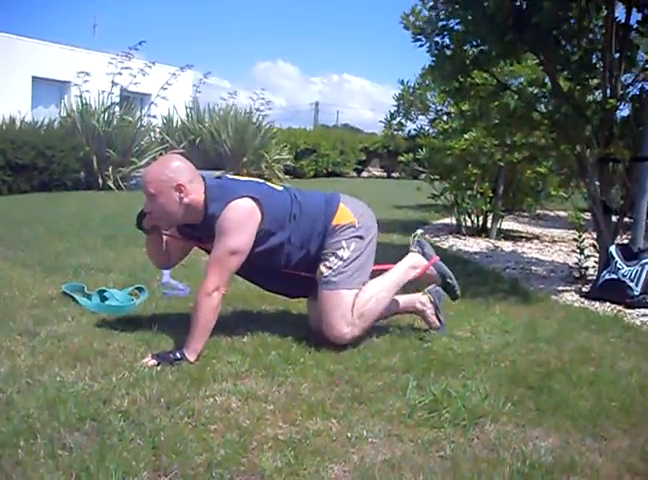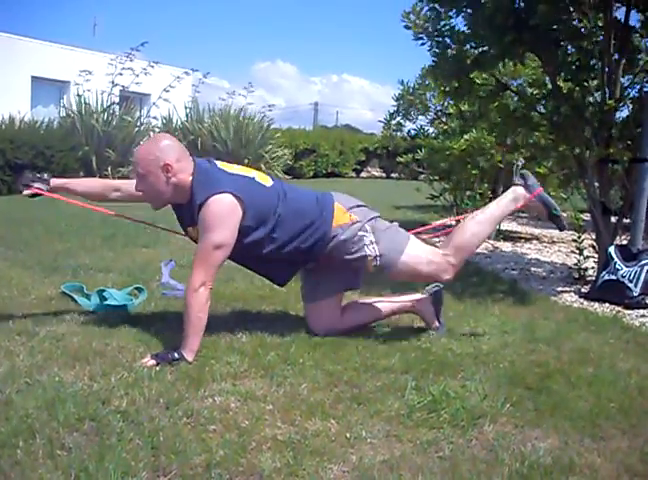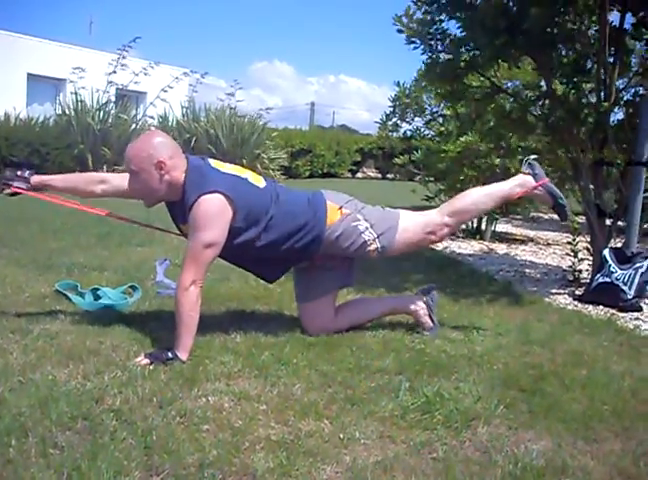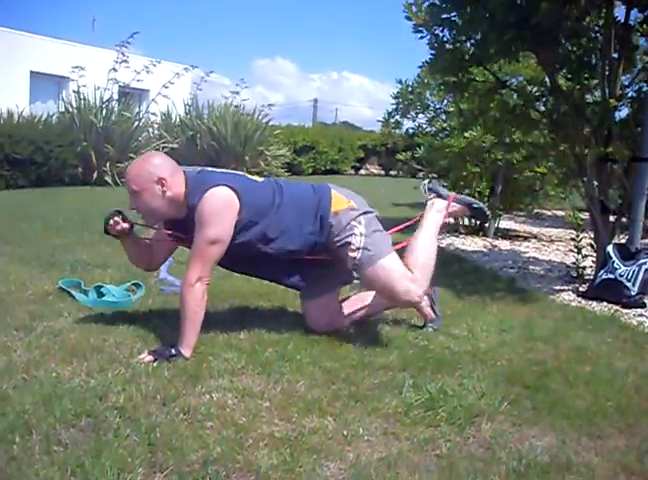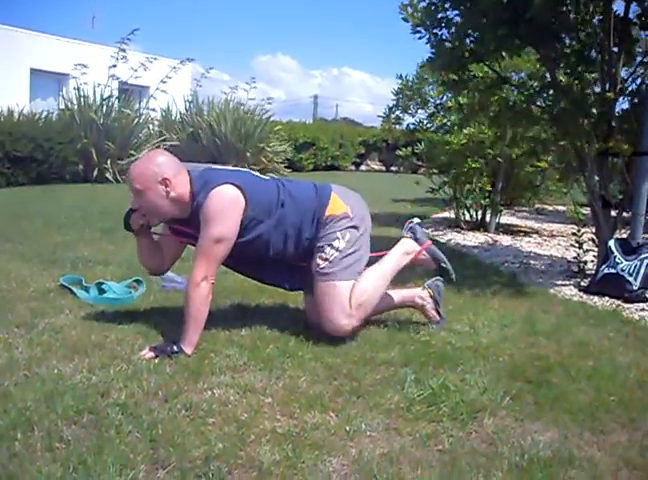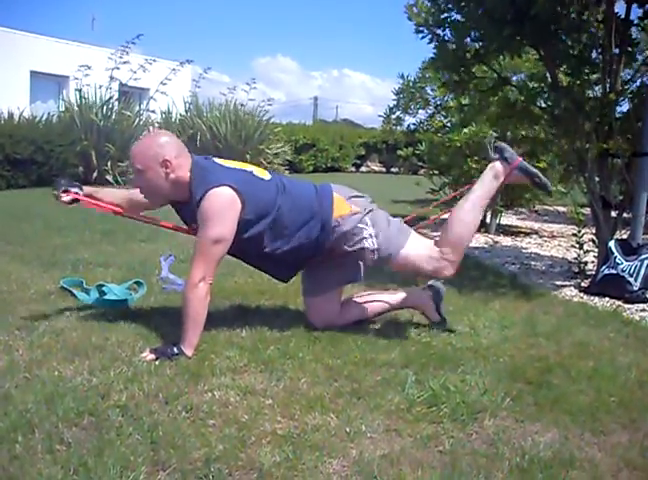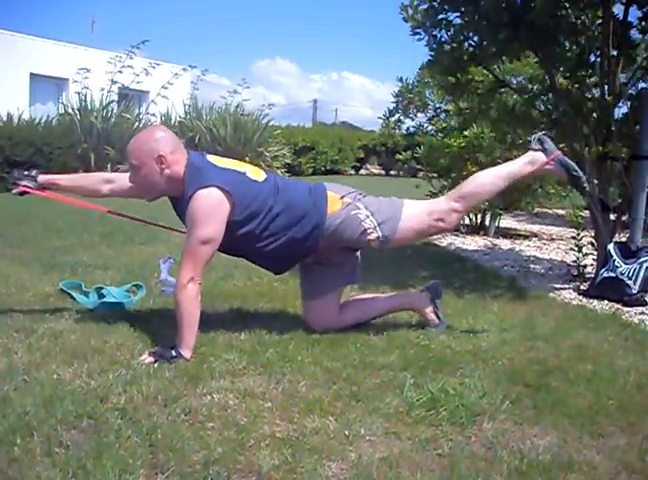
dt=0.4s
person 1, frame 1
left shoulder: (234, 211)
right shoulder: (188, 213)
left elbow: (213, 289)
right elbow: (165, 261)
left wrist: (188, 352)
right wrist: (151, 230)
left hip: (344, 223)
right hip: (327, 231)
left knee: (342, 330)
right knee: (321, 324)
left ankle: (414, 263)
right ankle: (419, 301)
person 1, frame 2
left shoulder: (217, 202)
right shoulder: (181, 180)
left elbow: (200, 285)
right elbow: (113, 189)
left wrist: (186, 352)
right wrist: (53, 183)
left hip: (341, 225)
right hip: (324, 237)
left knee: (441, 265)
right knee: (323, 324)
left ankle: (520, 193)
right ankle: (418, 303)
person 1, frame 3
left shoulder: (208, 201)
right shoulder: (174, 177)
left elbow: (190, 284)
right elbow: (99, 184)
left wrist: (179, 352)
left hip: (334, 224)
right hip: (317, 239)
left knee: (437, 223)
right knee: (319, 324)
left ankle: (526, 182)
right ankle: (414, 303)
person 1, frame 4
left shoulder: (213, 200)
right shoulder: (175, 212)
left elbow: (196, 281)
right elbow: (147, 262)
left wrist: (183, 350)
right wrist: (125, 234)
left hip: (340, 214)
right hip: (318, 238)
left knee: (407, 289)
right knee: (320, 322)
left ankle: (437, 206)
right ankle: (420, 299)
person 1, frame 5
left shoulder: (219, 198)
right shoulder: (179, 208)
left elbow: (202, 279)
right elbow: (157, 265)
left wrist: (184, 346)
right wrist: (141, 231)
left hip: (337, 213)
right hip: (317, 227)
left knee: (340, 322)
right knee: (320, 318)
left ankle: (409, 248)
right ankle: (420, 295)
person 1, frame 6
left shoulder: (216, 196)
right shoulder: (182, 182)
left elbow: (199, 279)
right elbow: (127, 198)
left wrist: (185, 348)
right wrist: (81, 192)
left hip: (340, 217)
right hip: (322, 234)
left knee: (441, 261)
right knee: (324, 317)
left ankle: (499, 169)
right ankle: (420, 298)
person 1, frame 7
left shoulder: (204, 196)
right shoulder: (181, 171)
left elbow: (188, 281)
right elbow: (108, 183)
left wrist: (183, 350)
right wrist: (43, 179)
left hip: (336, 216)
right hip: (320, 235)
left knee: (445, 213)
right knee: (322, 321)
left ankle: (540, 158)
right ankle: (417, 300)
